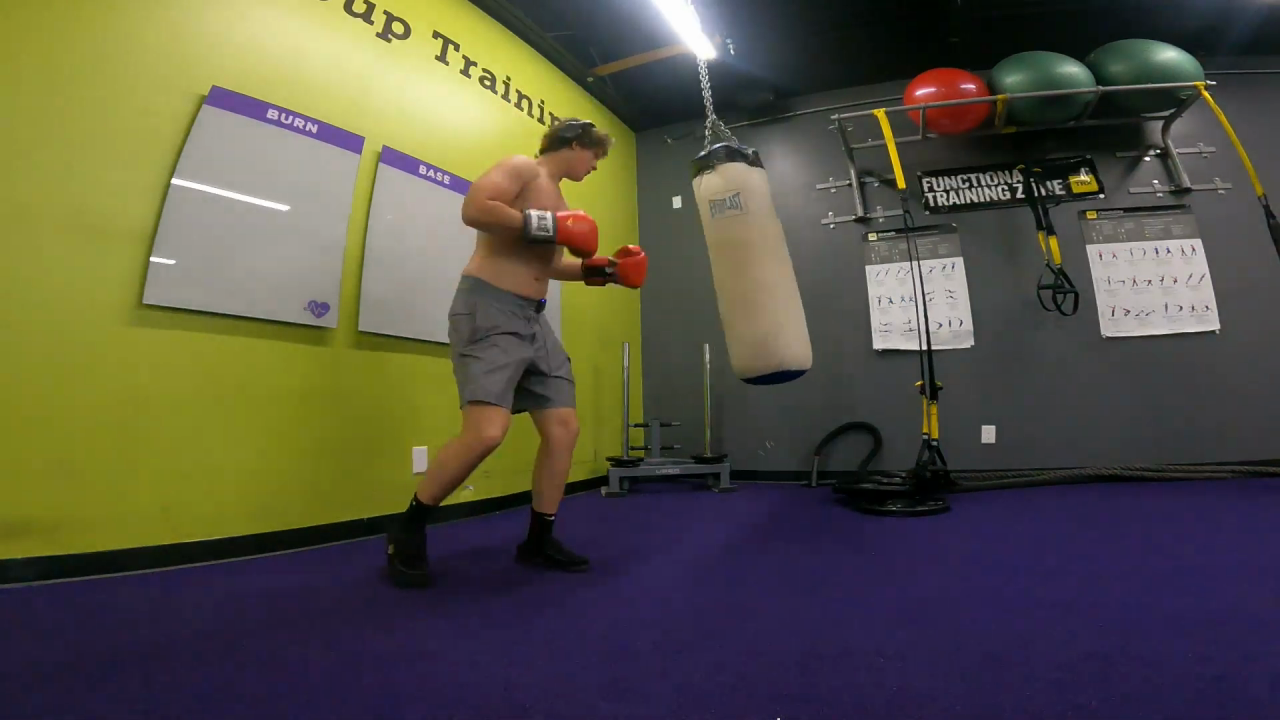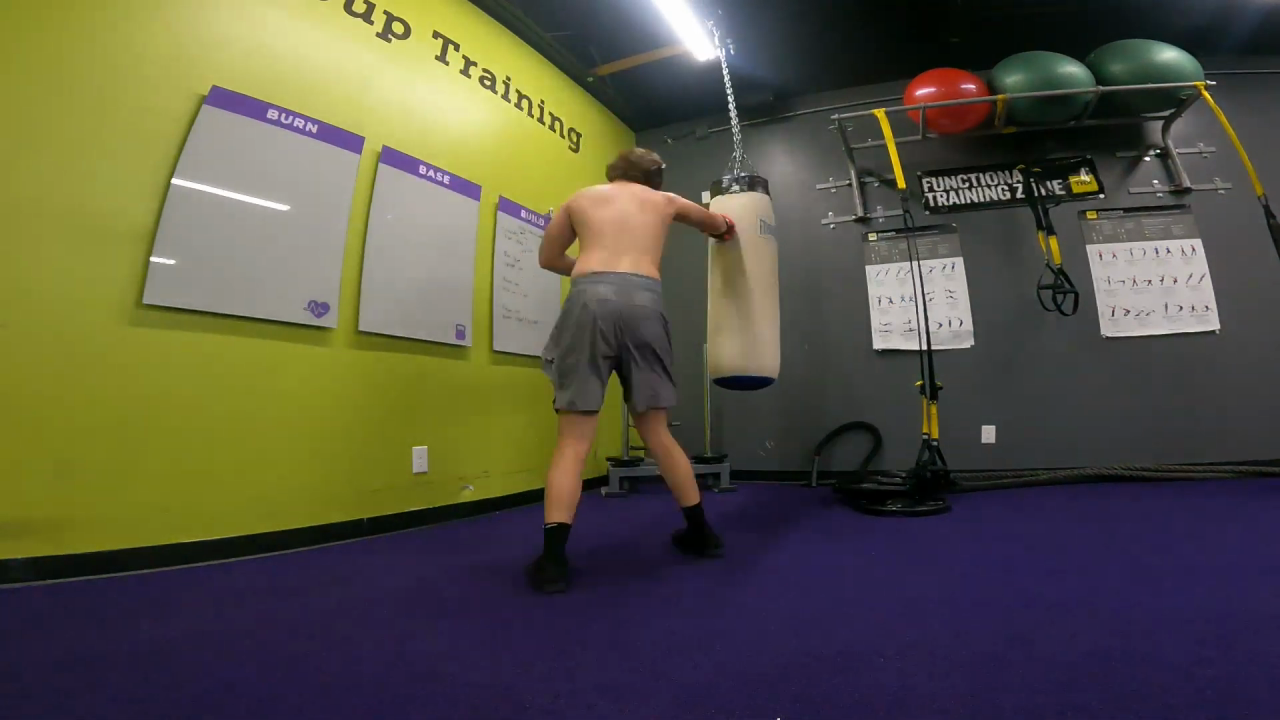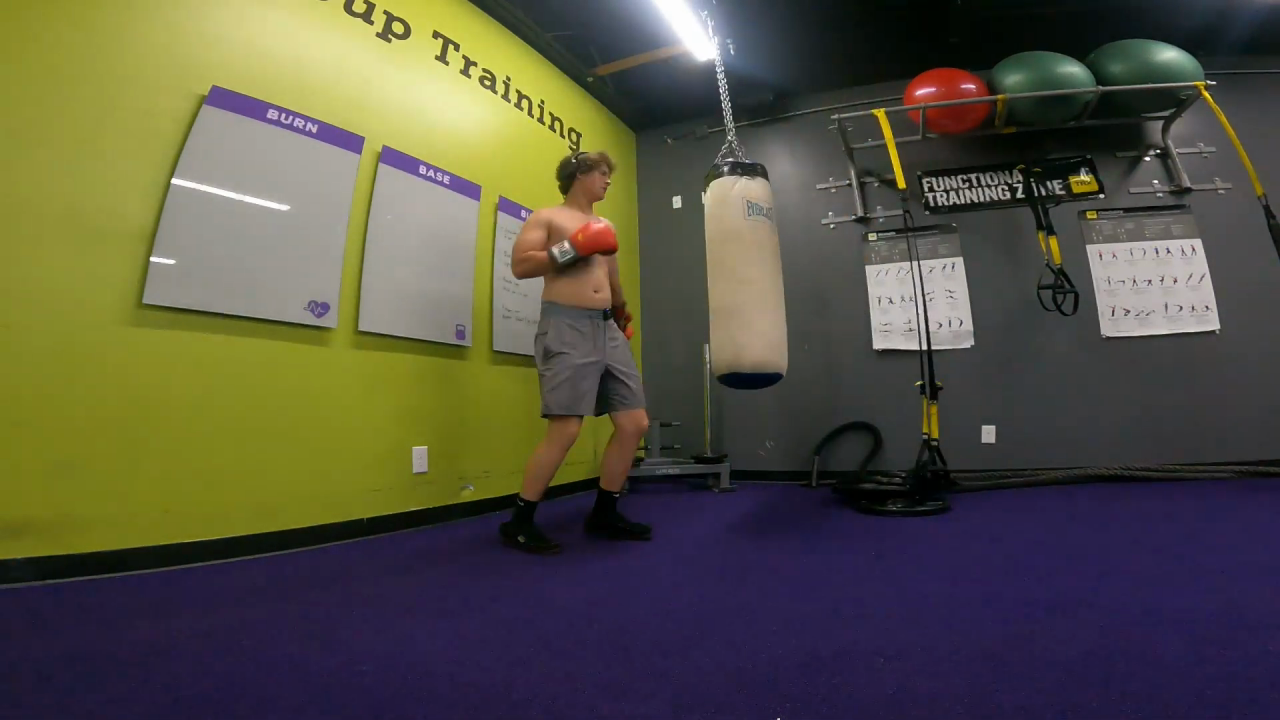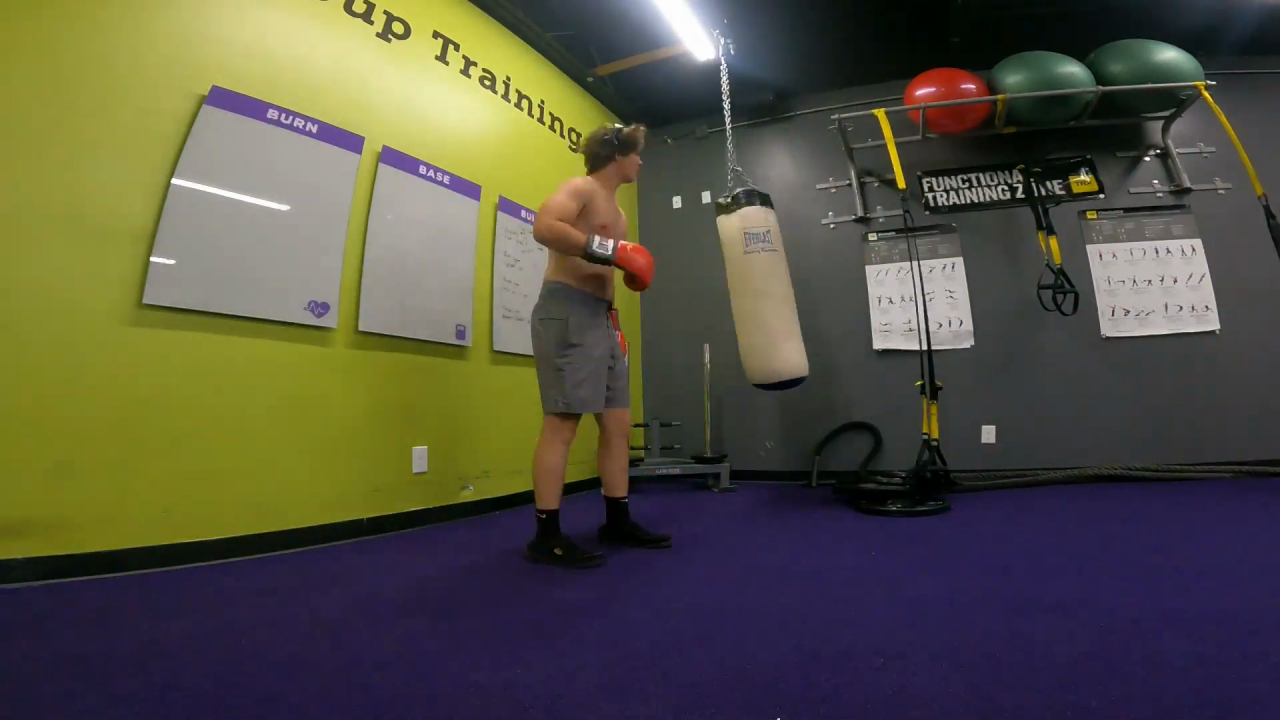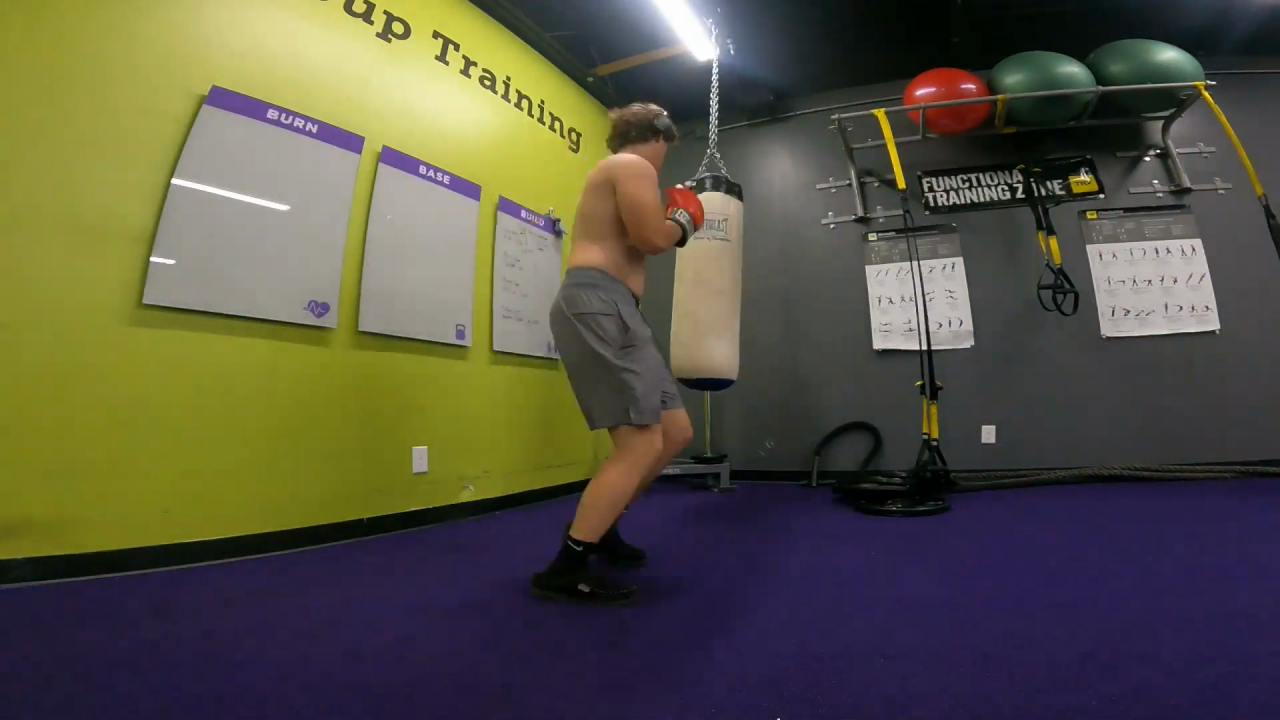
dt=0.7s
person 1, frame 1
left shoulder: (550, 188)
right shoulder: (522, 168)
right elbow: (475, 207)
left wrist: (600, 270)
right wrist: (550, 227)
left hip: (528, 319)
right hip: (487, 314)
left knee: (565, 431)
right knee: (484, 433)
left ankle: (539, 541)
right ankle: (410, 525)
person 1, frame 2
left shoulder: (581, 196)
right shoulder: (663, 200)
left elbow: (548, 257)
right elbow: (715, 223)
right wrist: (727, 229)
left hip: (587, 303)
right hip: (644, 303)
left knee: (573, 437)
right knee: (655, 430)
left ankle: (553, 557)
right ankle: (699, 530)
person 1, frame 3
left shoulder: (596, 223)
right shoulder: (548, 217)
right elbow: (519, 264)
left wrist: (620, 313)
right wrist: (567, 251)
left hip: (604, 330)
right hip: (567, 330)
left knee: (635, 425)
right knee: (565, 431)
left ankle: (605, 512)
right ankle: (519, 523)
person 1, frame 4
left shoulder: (614, 209)
right shoulder: (580, 189)
right elbow: (544, 229)
right wrist: (607, 250)
left hip: (598, 321)
right hip: (568, 313)
left knee: (618, 426)
right knee: (562, 424)
left ankle: (619, 523)
right ankle: (546, 536)
person 1, frame 5
left shoulder: (602, 182)
right shoulder: (635, 165)
right elbow: (652, 241)
right wrist: (683, 221)
right hip: (597, 309)
left knee: (675, 432)
right knee: (642, 446)
left ankle: (597, 533)
right ankle: (566, 569)
